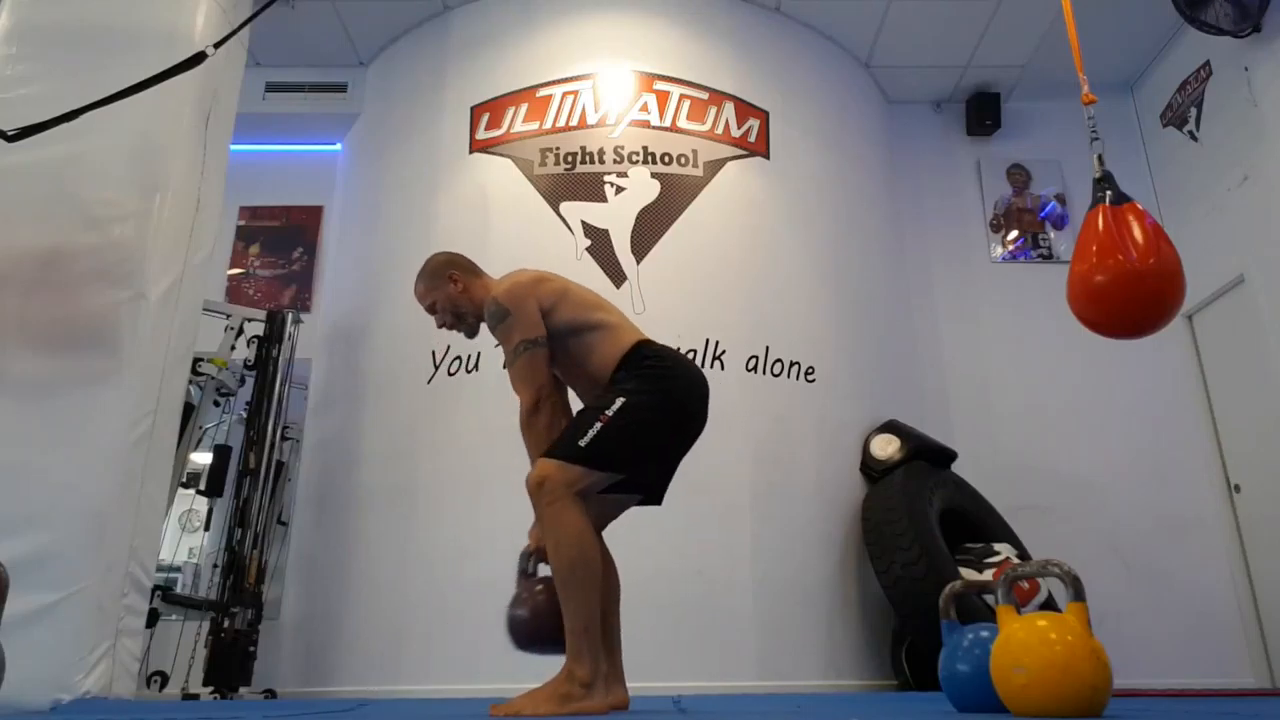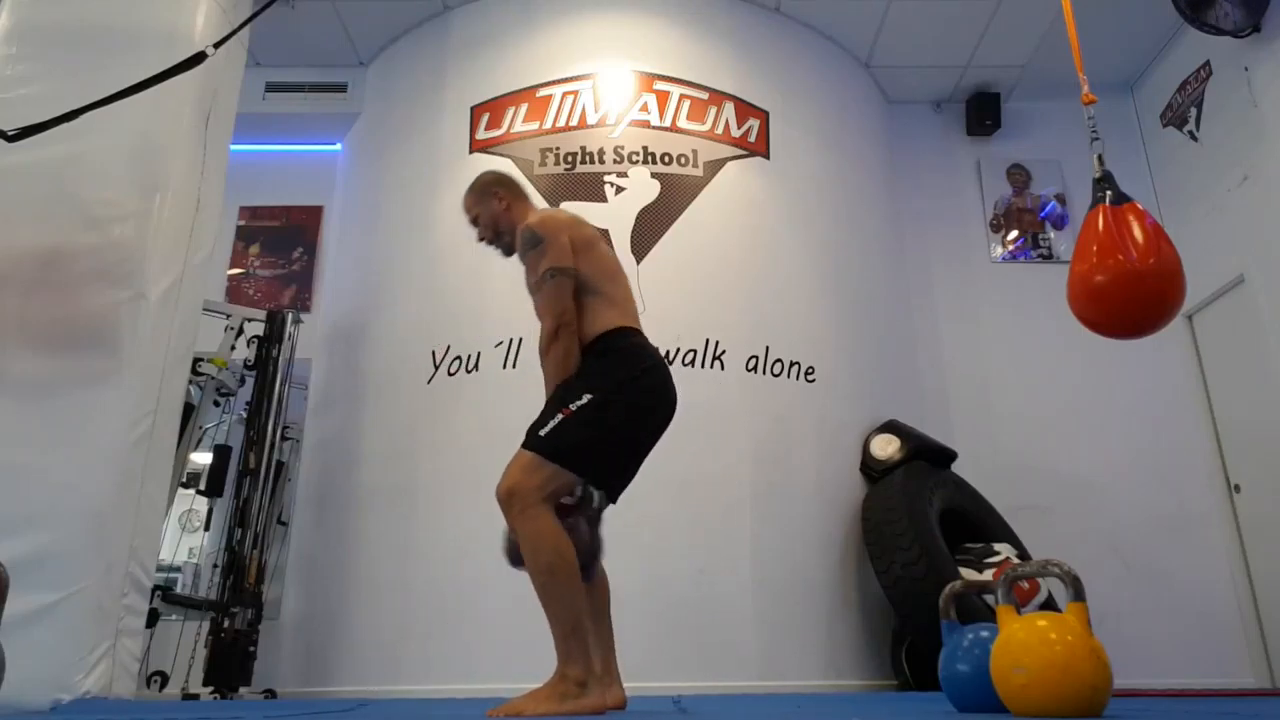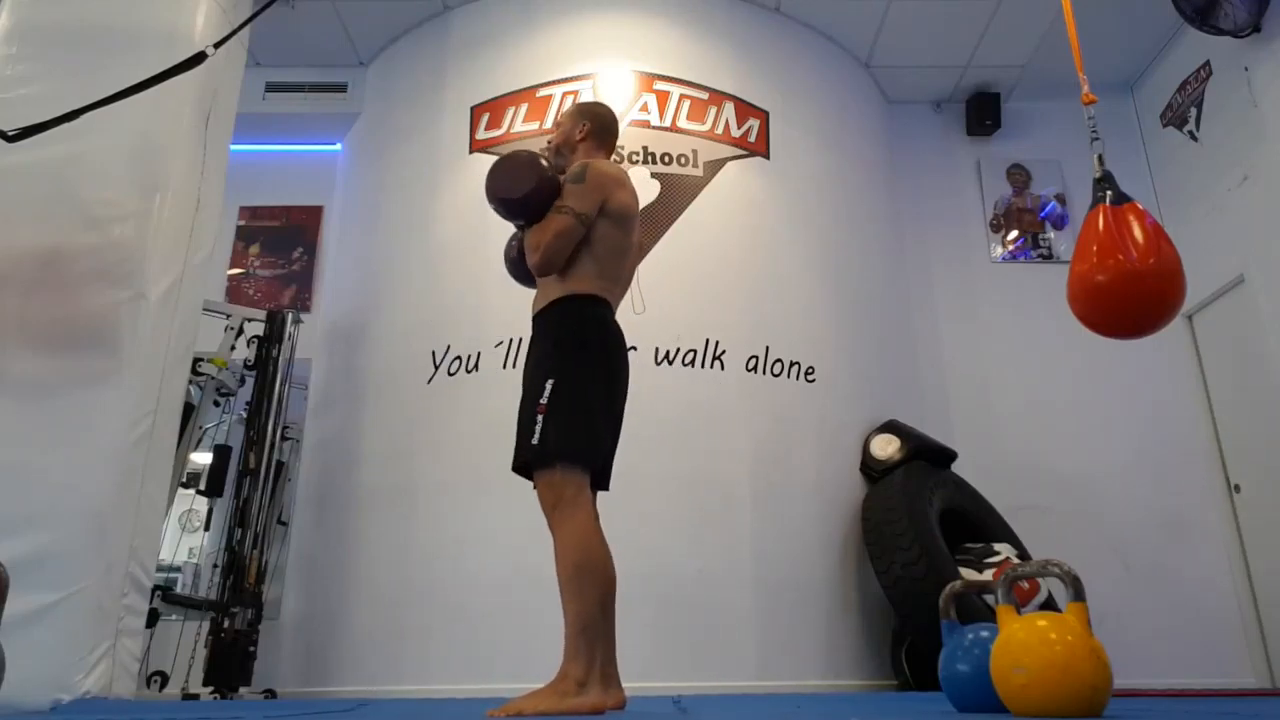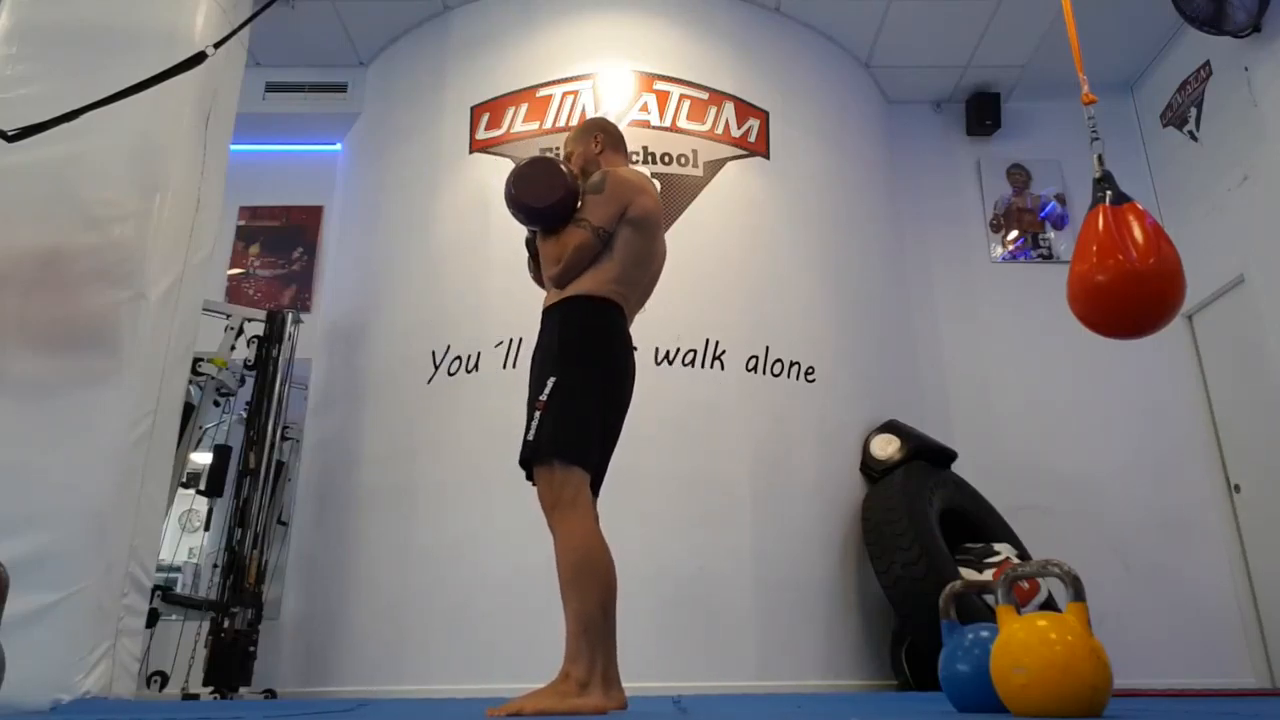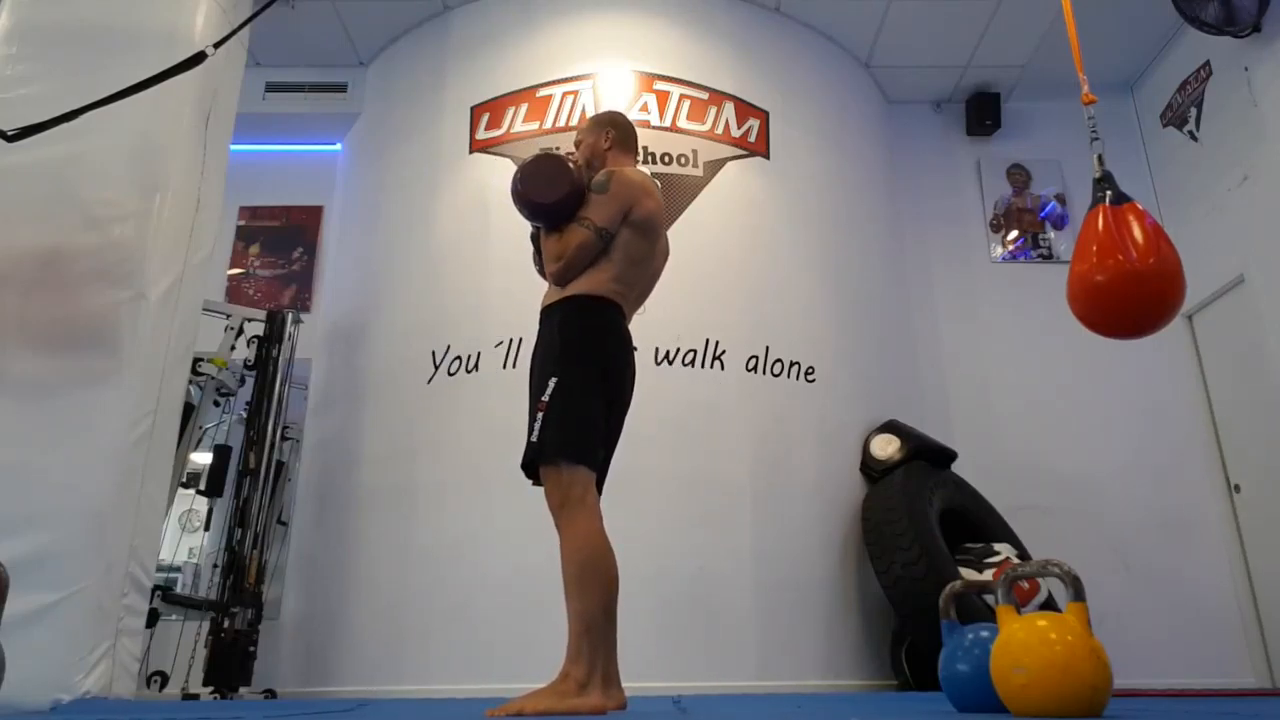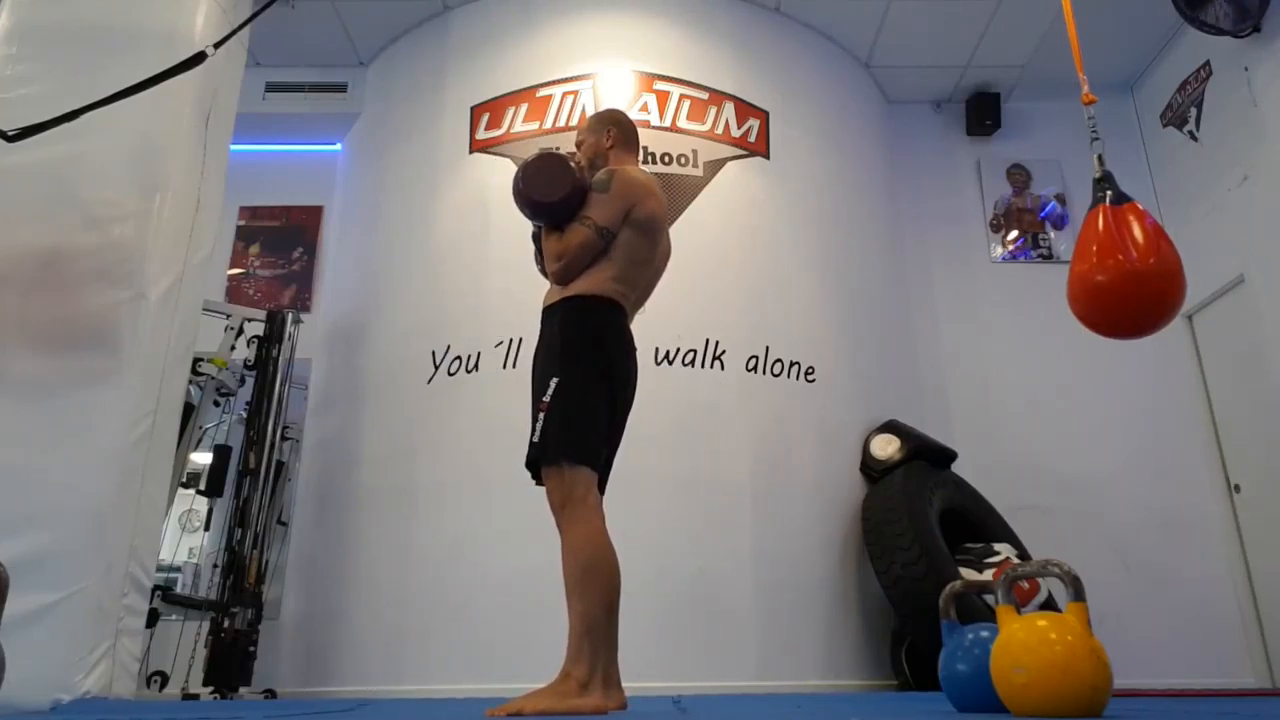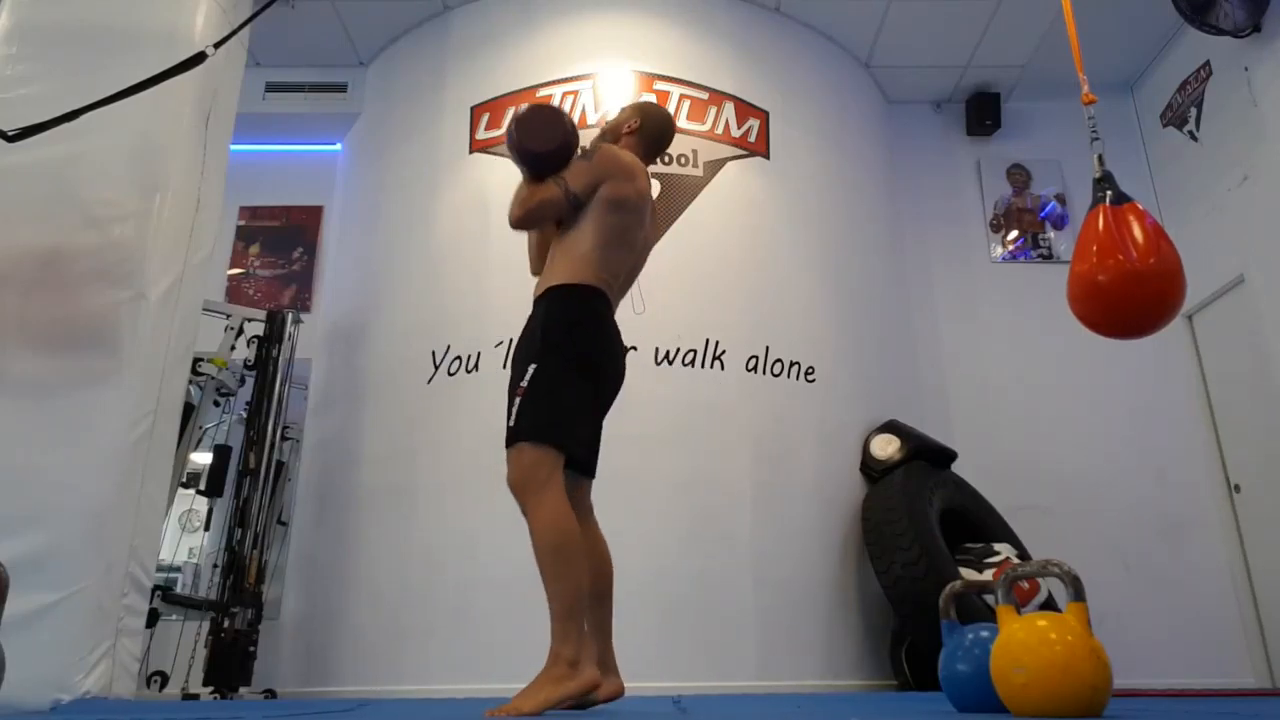
dt=0.7s
person 1, frame 1
left shoulder: (506, 297)
right shoulder: (522, 315)
left elbow: (535, 407)
right elbow: (556, 423)
left wrist: (545, 521)
right wrist: (551, 523)
left hip: (658, 384)
right hip: (672, 389)
left knee: (552, 487)
right knee: (573, 516)
left ankle: (584, 683)
right ankle: (606, 681)
person 1, frame 2
left shoulder: (542, 230)
right shoulder: (572, 241)
left elbow: (559, 334)
left wrist: (549, 424)
right wrist: (558, 428)
left hip: (620, 375)
right hip: (641, 381)
left knee: (520, 490)
right knee: (554, 519)
person 1, frame 3
left shoulder: (591, 172)
right shoulder: (611, 195)
left elbow: (542, 257)
left wrist: (536, 209)
right wrist: (542, 214)
left hip: (570, 337)
right hip: (589, 341)
left knee: (564, 498)
right knee: (573, 505)
person 1, frame 4
left shoulder: (615, 182)
right shoulder: (645, 219)
left elbow: (558, 268)
right wrist: (554, 228)
left hip: (578, 334)
right hip: (602, 341)
left knee: (563, 499)
right knee: (574, 506)
person 1, frame 5
left shoulder: (618, 182)
right shoulder: (650, 221)
left elbow: (560, 265)
right wrist: (564, 220)
left hip: (577, 333)
right hip: (603, 342)
left knee: (570, 500)
right knee: (577, 505)
person 1, frame 6
left shoulder: (619, 180)
right shoulder: (652, 219)
left elbow: (561, 264)
left wrist: (551, 217)
right wrist: (562, 223)
left hip: (580, 335)
right hip: (605, 344)
left knee: (573, 502)
right knee: (578, 508)
person 1, frame 7
left shoulder: (610, 159)
right shoulder: (636, 207)
left elbow: (522, 213)
right elbow: (543, 261)
left wrist: (537, 172)
right wrist: (553, 203)
left hip: (566, 325)
right hip: (594, 340)
left knee: (533, 479)
right knee: (570, 503)
left ankle: (569, 661)
right ankle: (600, 667)
